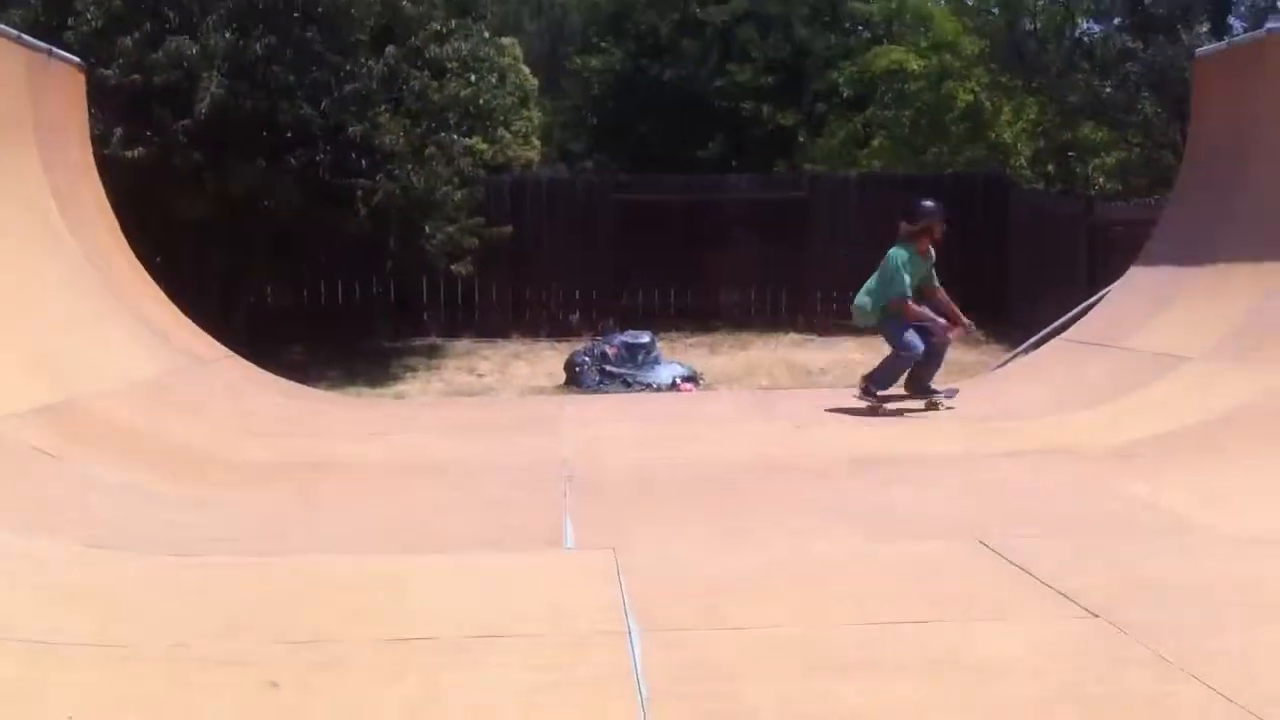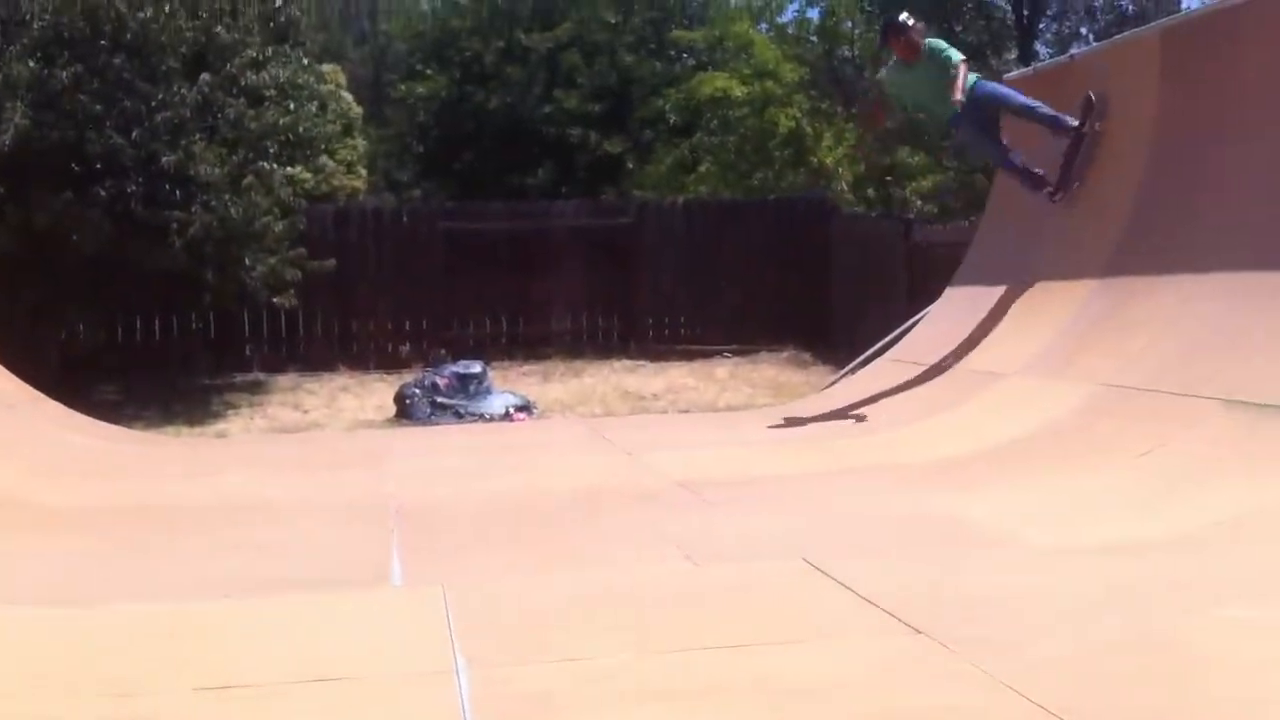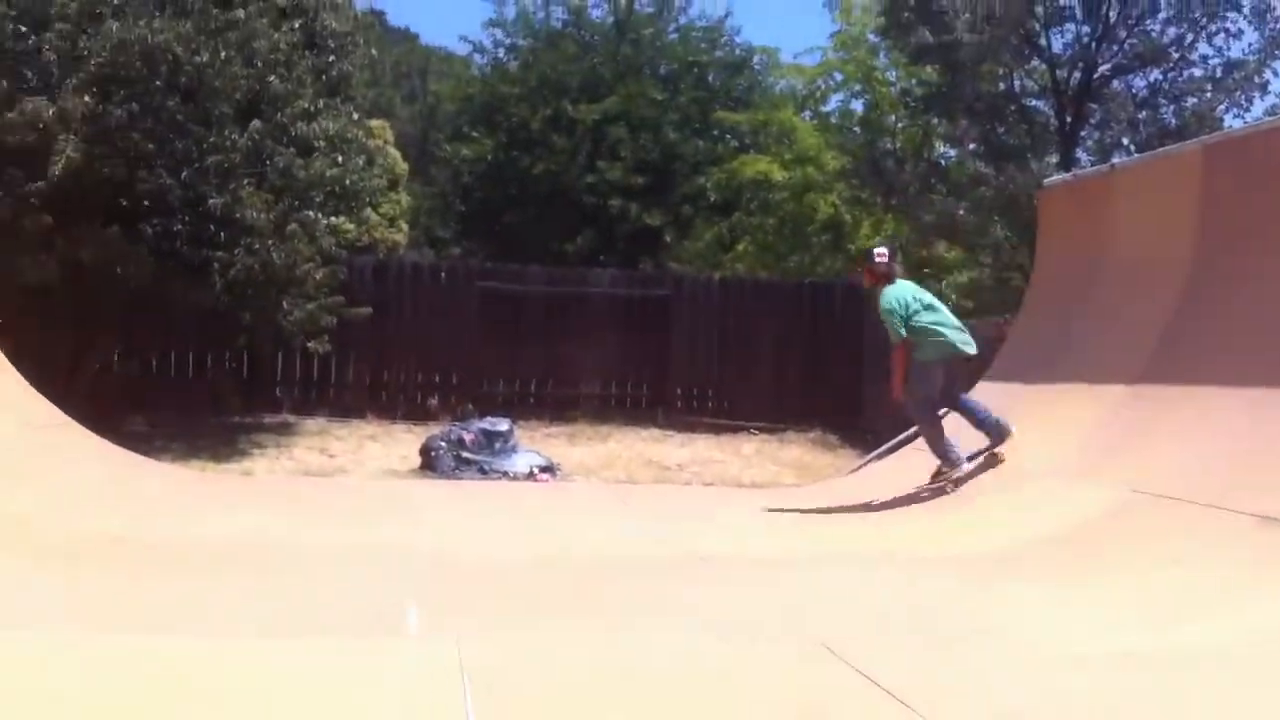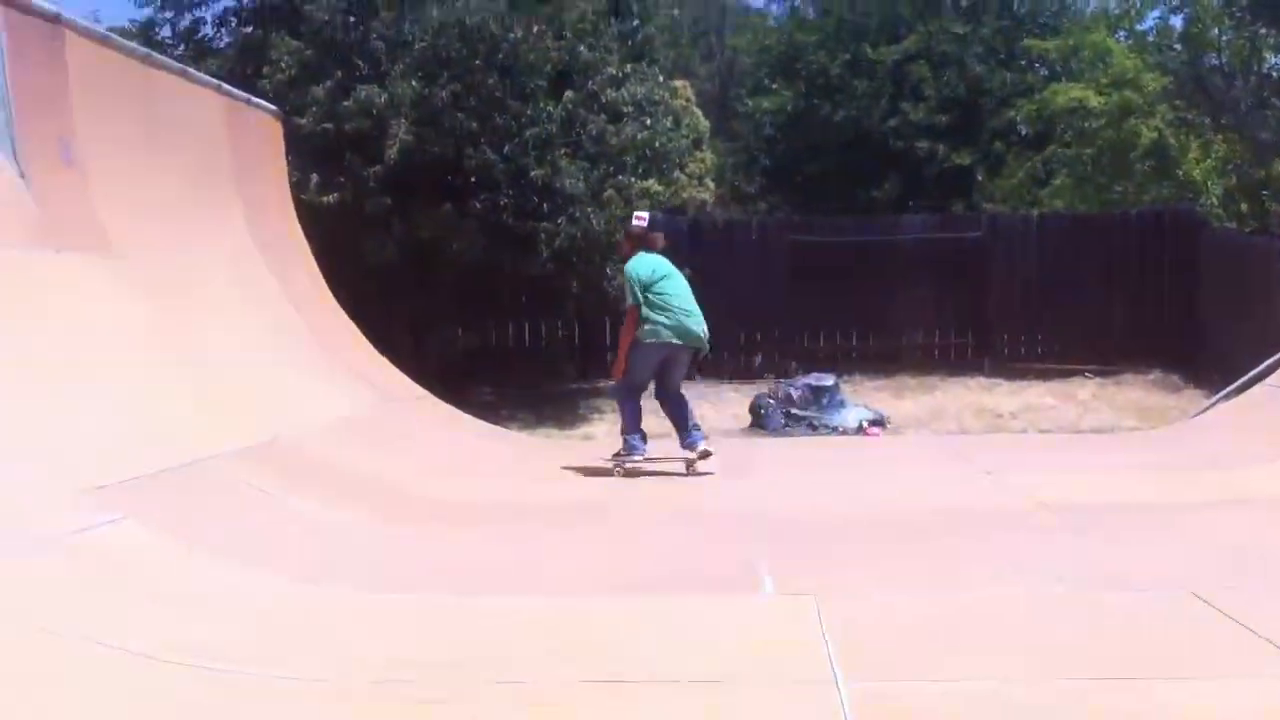
dt=0.7s
person 1, frame 1
left shoulder: (927, 253)
right shoulder: (901, 258)
left elbow: (935, 290)
right elbow: (905, 307)
left wrist: (958, 317)
right wrist: (940, 324)
left hip: (895, 308)
right hip: (875, 311)
left knee: (939, 339)
right knee: (912, 349)
left ankle: (918, 384)
right ankle: (871, 385)
person 1, frame 2
left shoulder: (933, 48)
right shoulder: (892, 73)
left elbow: (961, 65)
right elbow: (881, 92)
left wrist: (958, 89)
left hip: (970, 89)
right hip: (954, 116)
left knee: (1019, 104)
right knee: (997, 154)
left ankle: (1067, 125)
right ankle: (1040, 182)
person 1, frame 3
left shoulder: (887, 302)
right shoulder: (904, 286)
left elbow: (900, 346)
left wrist: (898, 384)
left hip: (934, 348)
right hip: (955, 338)
left knee: (917, 407)
right knee: (950, 396)
left ankle: (952, 462)
right ankle: (998, 430)
person 1, frame 4
left shoulder: (633, 266)
right shoulder: (661, 262)
left elbow: (633, 315)
left wrist: (621, 358)
left hip: (658, 333)
right hip: (692, 334)
left knee: (627, 389)
right knee: (669, 392)
left ankle: (633, 445)
right ankle: (695, 440)
